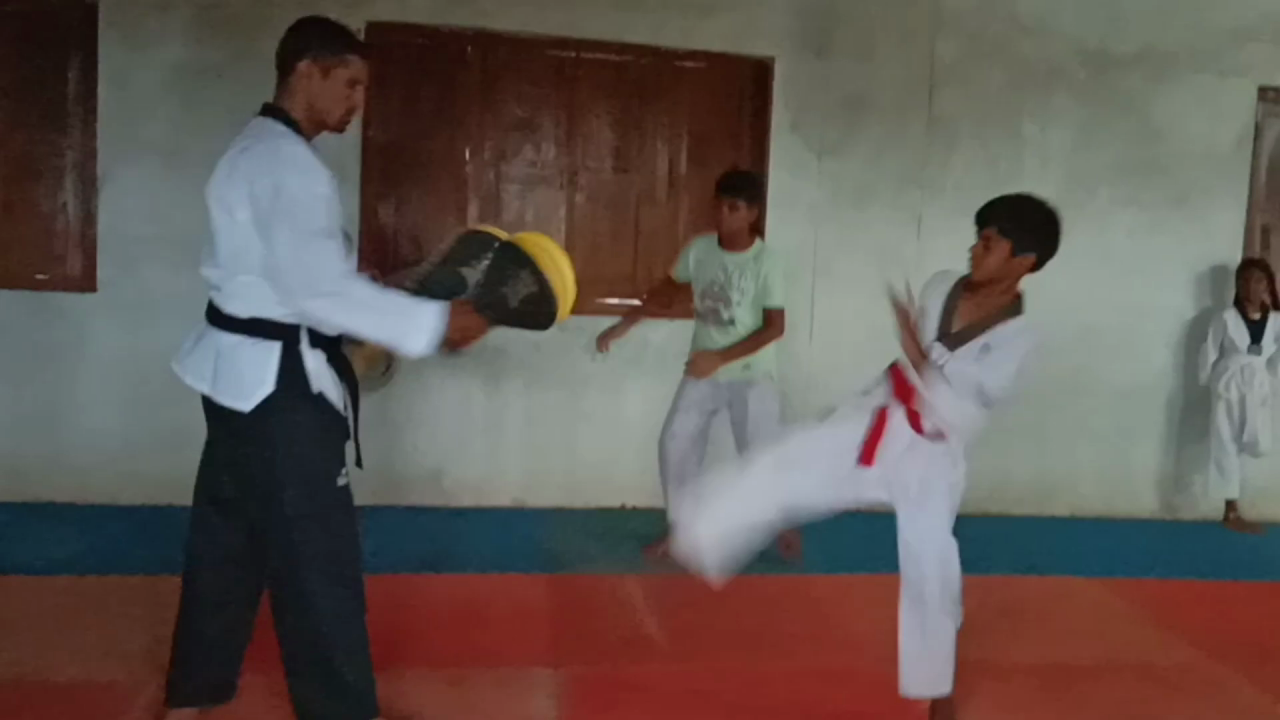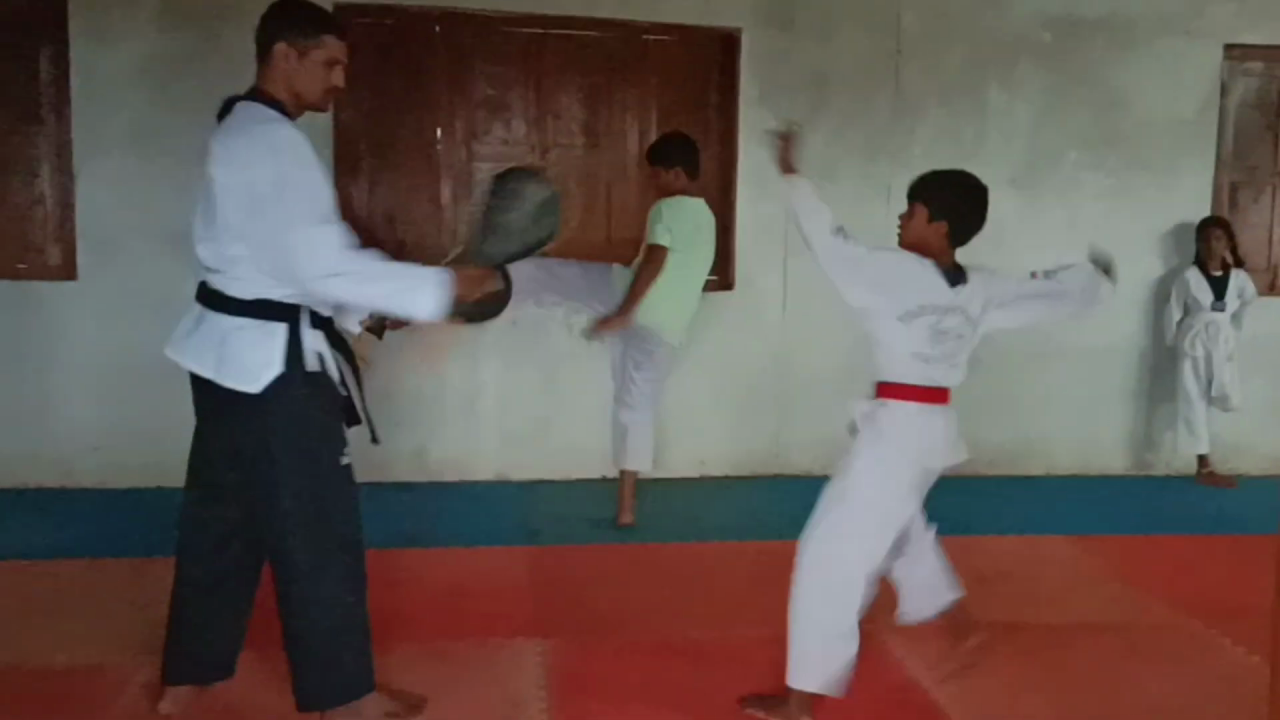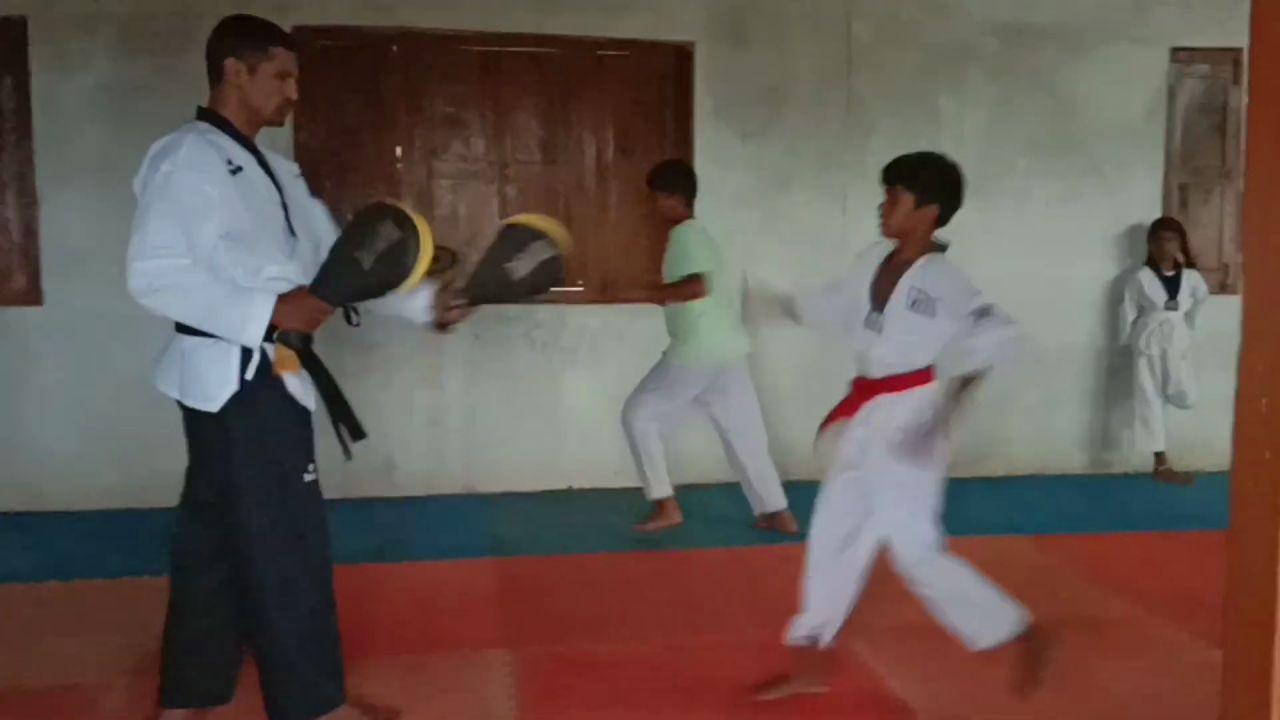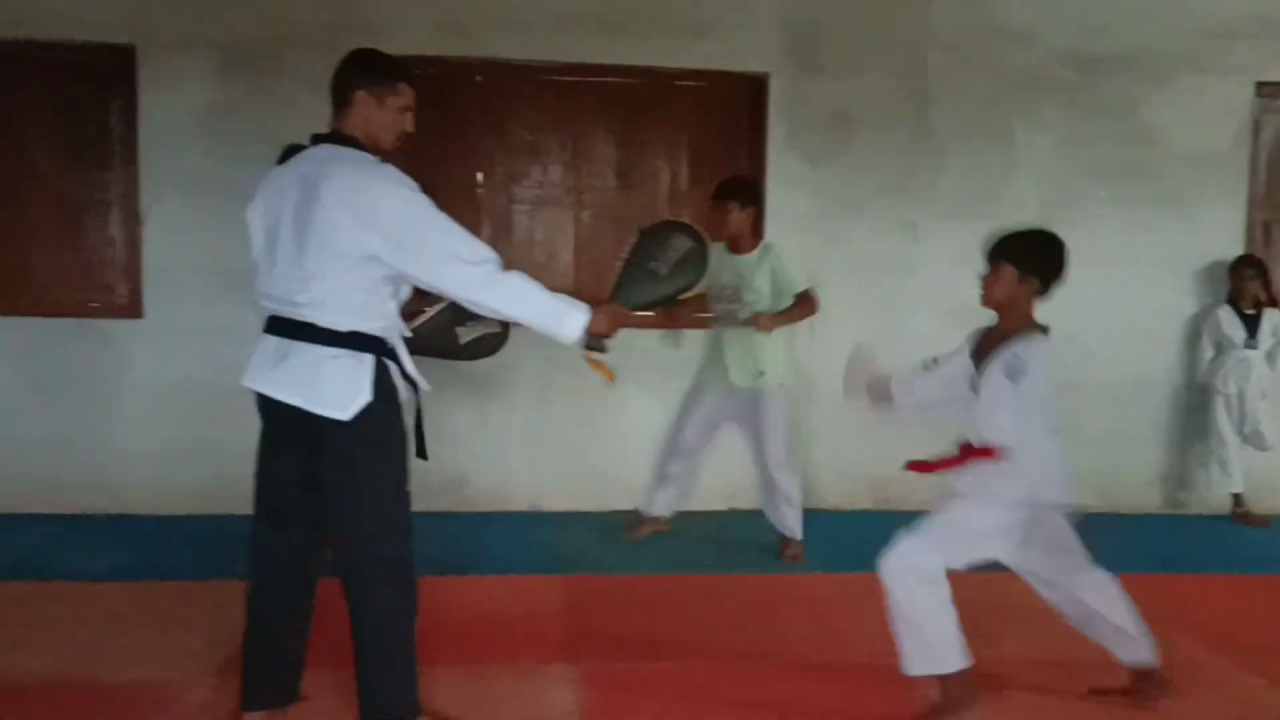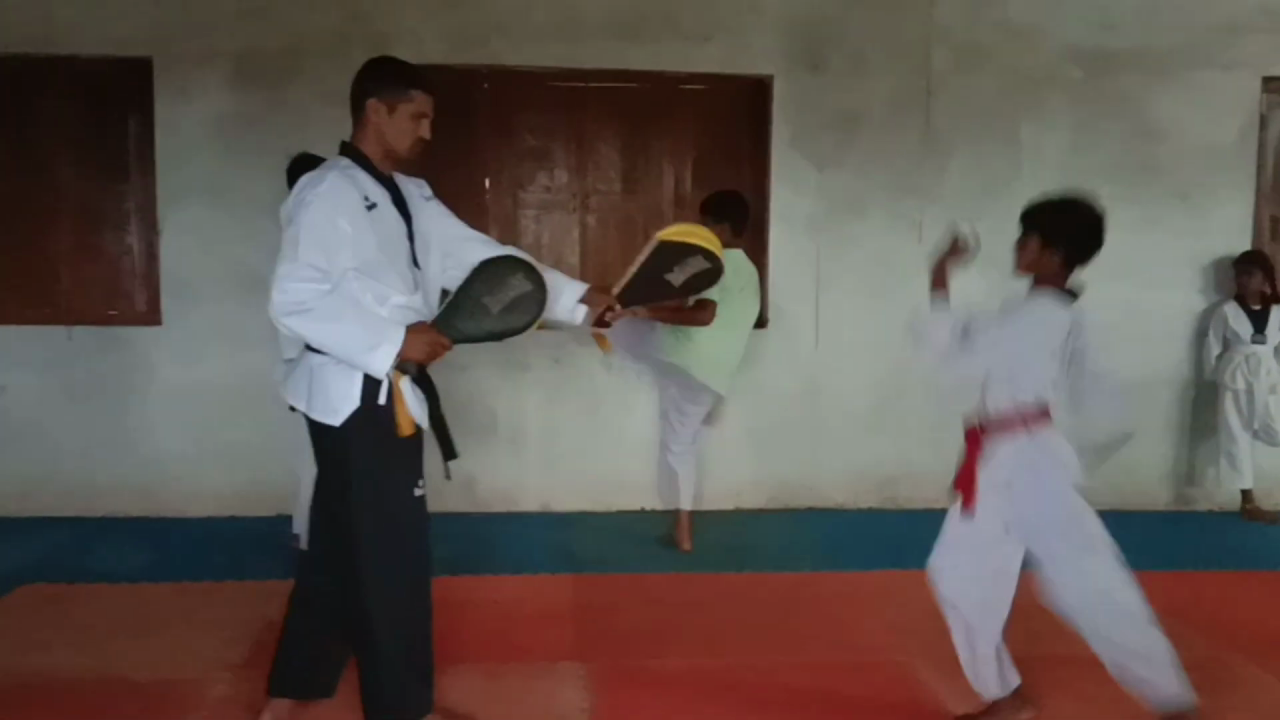
dt=1s
person 1, frame 1
left shoulder: (259, 149)
right shoulder: (287, 164)
right elbow: (320, 287)
left wrist: (379, 316)
right wrist: (434, 324)
left hip: (238, 365)
right hip: (274, 375)
left knee: (228, 531)
right knee: (315, 547)
person 1, frame 2
left shoulder: (246, 134)
right shoulder: (267, 144)
right elbow: (318, 263)
left wrist: (357, 310)
right wrist: (440, 288)
left hip: (232, 349)
right hip: (271, 355)
left knee: (222, 510)
right knee: (317, 525)
person 1, frame 3
left shoulder: (268, 166)
right shoulder: (185, 159)
left elbow: (327, 254)
right elbow: (154, 275)
left wrist: (424, 300)
right wrist: (266, 311)
left hip: (254, 373)
right hip: (238, 374)
left knee: (216, 533)
right knee: (286, 539)
person 1, frame 4
left shoulder: (280, 182)
right shoulder: (376, 187)
right elbow: (473, 273)
right wrist: (580, 318)
left hip: (286, 373)
right hip: (348, 384)
left knee: (285, 539)
right knee: (377, 552)
person 1, frame 5
left shoulder: (411, 198)
right shoulder: (328, 192)
left elbow: (482, 260)
right elbow: (295, 301)
left wrist: (577, 298)
right wrist: (393, 342)
left hip: (377, 392)
right hip: (356, 395)
left knee: (338, 544)
right knee: (390, 552)
person 2, frame 1
left shoulder: (1016, 338)
right shoulder: (942, 287)
left elbow: (950, 408)
left wrist: (915, 351)
left hip: (929, 456)
right hip: (876, 421)
left knee: (929, 579)
right knee: (768, 481)
right ankle: (692, 554)
person 2, frame 2
left shoulder: (897, 272)
right shoulder: (980, 287)
left elbow: (829, 244)
right elbow: (1065, 291)
left wrist: (790, 172)
right wrist: (1098, 273)
left hip: (896, 427)
right hip: (935, 426)
left knee: (830, 550)
right knee: (893, 527)
right ankle: (952, 612)
person 2, frame 3
left shoulder: (942, 279)
right shoulder: (875, 261)
left elbow: (984, 341)
right elbow: (831, 305)
left wrist: (946, 409)
right wrist: (779, 305)
left hip: (908, 418)
right hip: (865, 417)
left knee: (912, 546)
right knee: (836, 533)
left ankle: (1020, 635)
right ankle: (810, 660)
person 2, frame 4
left shoulder: (1028, 361)
right shoulder: (983, 342)
left elbow: (1037, 448)
right elbow: (936, 381)
right wrist: (887, 389)
left hip: (1014, 490)
right hip: (992, 479)
left knee: (906, 565)
right knee: (1070, 575)
right ankle: (1145, 672)
person 2, frame 5
left shoulder: (1037, 312)
right shoulder: (1054, 312)
left elbow: (954, 356)
right elbow: (1081, 391)
left wrist: (938, 284)
left hip: (1026, 464)
right hip: (996, 466)
left knee: (1091, 589)
right knee: (955, 580)
person 3, frame 1
left shoulder: (764, 260)
right shoulder: (699, 248)
left elbow: (775, 327)
right elbow: (669, 289)
left wrist: (721, 358)
right wrist: (625, 324)
left hip: (751, 374)
right hip: (703, 371)
right knee: (675, 442)
person 3, frame 2
left shoulder: (667, 209)
right shoulder: (706, 216)
left elbow: (654, 261)
left wrist: (621, 313)
left hip: (636, 309)
right hip: (668, 328)
left knee: (550, 274)
right knee: (636, 407)
right ankle: (626, 500)
person 3, frame 3
left shoulder: (683, 236)
right shoulder: (698, 234)
left elbow: (698, 287)
left wrist: (652, 294)
right wrist: (665, 294)
left hip: (696, 353)
right hip: (727, 350)
left knee: (639, 415)
right knee: (743, 433)
left ankle: (666, 505)
right ankle: (778, 513)
person 3, frame 4
left shoulder: (771, 259)
right shoulder: (713, 256)
left elbow: (808, 304)
right elbow: (694, 300)
left wrist: (775, 319)
right wrist: (681, 311)
left hip: (761, 380)
right hip: (717, 374)
left knee: (773, 458)
right knee: (682, 441)
left ankle: (792, 534)
right ankle: (657, 513)
person 3, frame 5
right shoulder: (751, 275)
left elbow: (704, 315)
left wrist: (652, 312)
left hip: (676, 353)
right hip: (711, 376)
left knee: (621, 315)
right knee: (681, 446)
right ankle: (683, 531)
person 4, frame 1
right shoulder: (1226, 318)
right elbow: (1208, 354)
right wrist: (1211, 384)
left hip: (1257, 390)
right hip: (1229, 388)
right knee: (1226, 447)
right ankle: (1232, 511)
person 4, frame 2
left shoulder: (1238, 277)
right shoulder: (1188, 277)
left elbow: (1248, 303)
right elbow: (1173, 313)
left wrist: (1231, 330)
right wrist: (1175, 343)
left hip: (1223, 345)
right hip: (1194, 345)
left knee: (1229, 401)
right knee: (1193, 403)
right ankle: (1204, 466)
person 4, frame 3
left shoulder: (1190, 277)
right shoulder: (1140, 277)
left elbow: (1200, 301)
right elbow: (1127, 312)
left wrist: (1185, 327)
right wrist: (1129, 342)
left hip: (1178, 343)
right hip: (1149, 344)
left knee: (1185, 398)
right knee: (1150, 401)
right ankle: (1161, 464)
person 4, frame 4
right shoulder: (1221, 315)
right elbow: (1206, 351)
right wrist: (1211, 380)
left hip: (1257, 384)
right hip: (1228, 383)
right knee: (1227, 442)
right ankle: (1239, 505)
person 4, frame 5
right shoulder: (1226, 311)
right elbow: (1212, 347)
right wrist: (1214, 377)
right hip: (1235, 379)
right knee: (1236, 437)
right ankle: (1248, 502)
